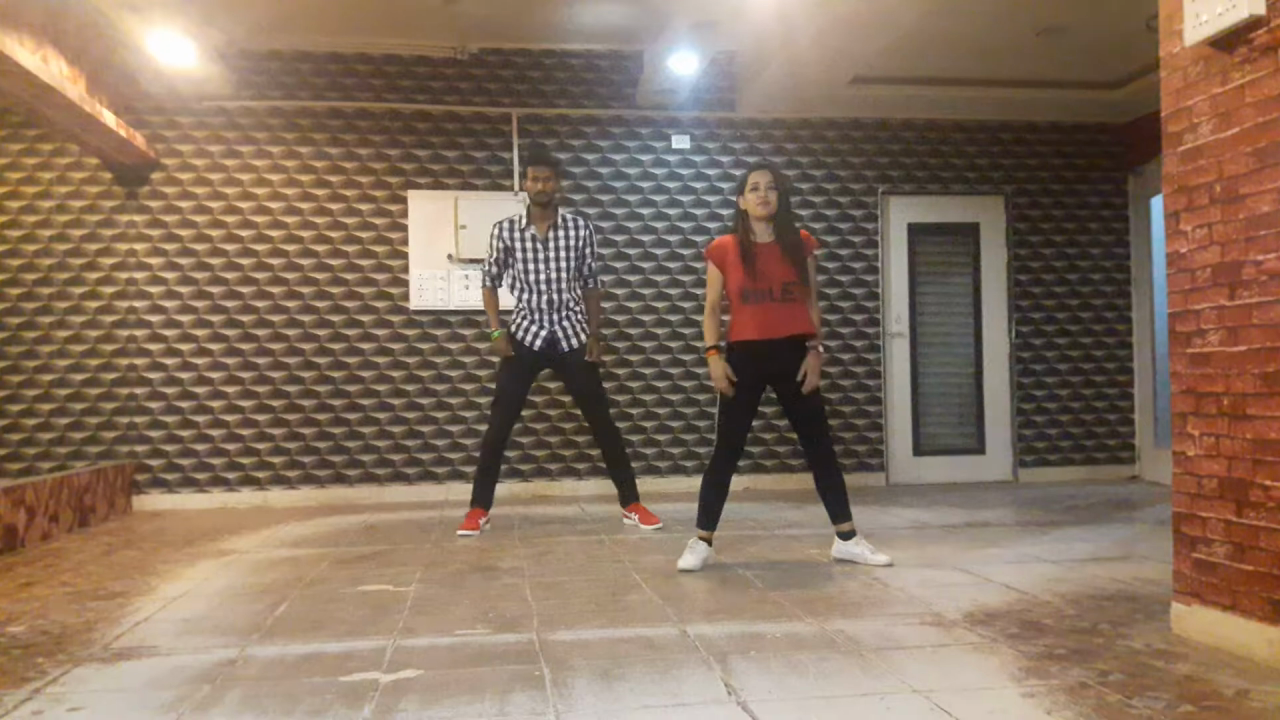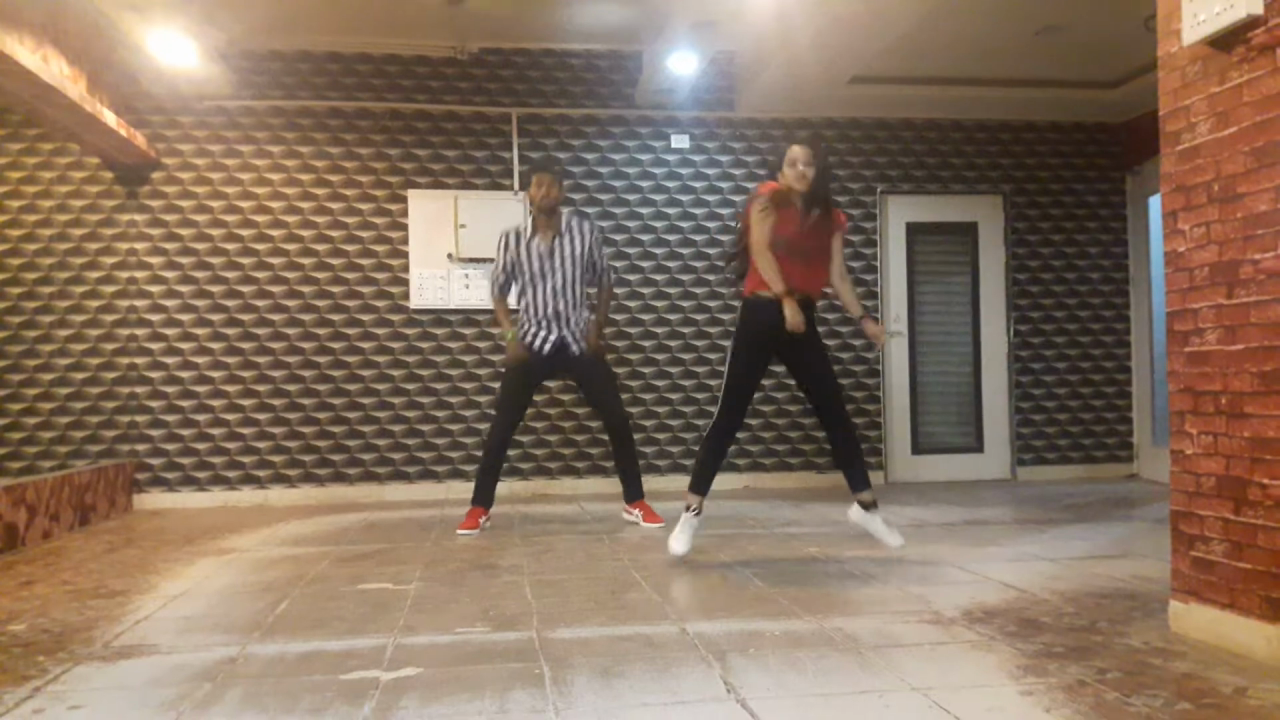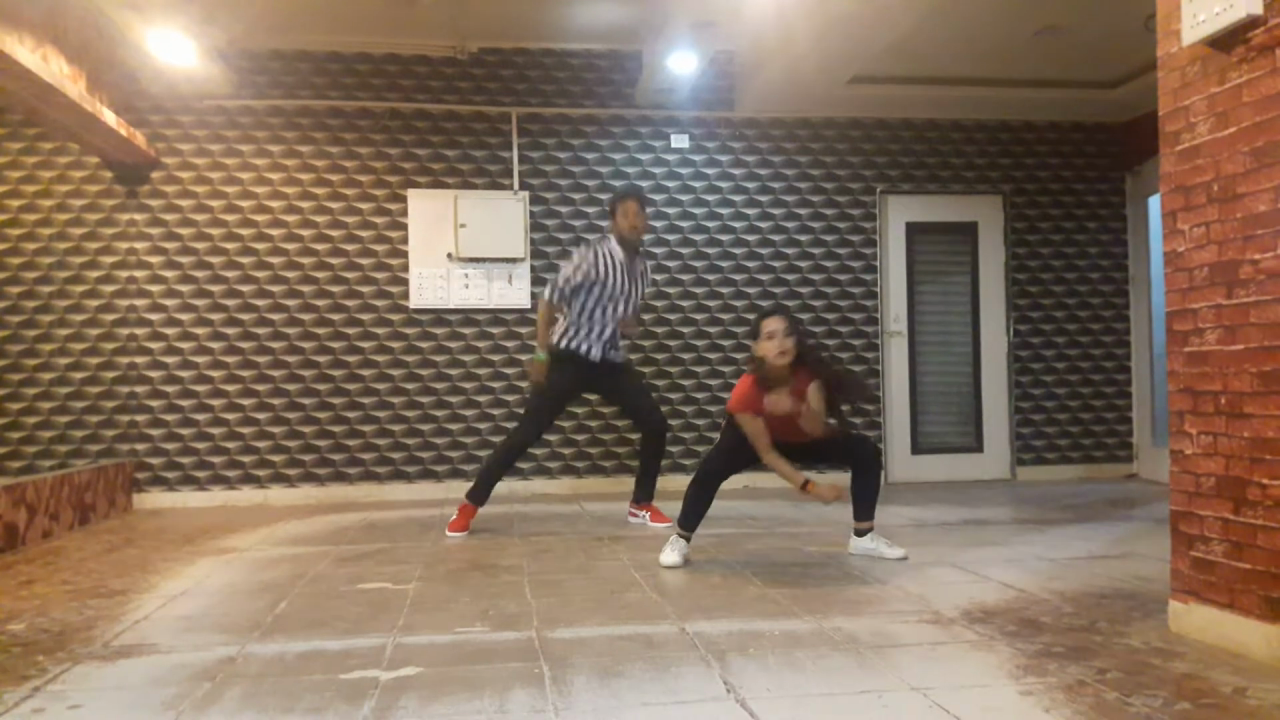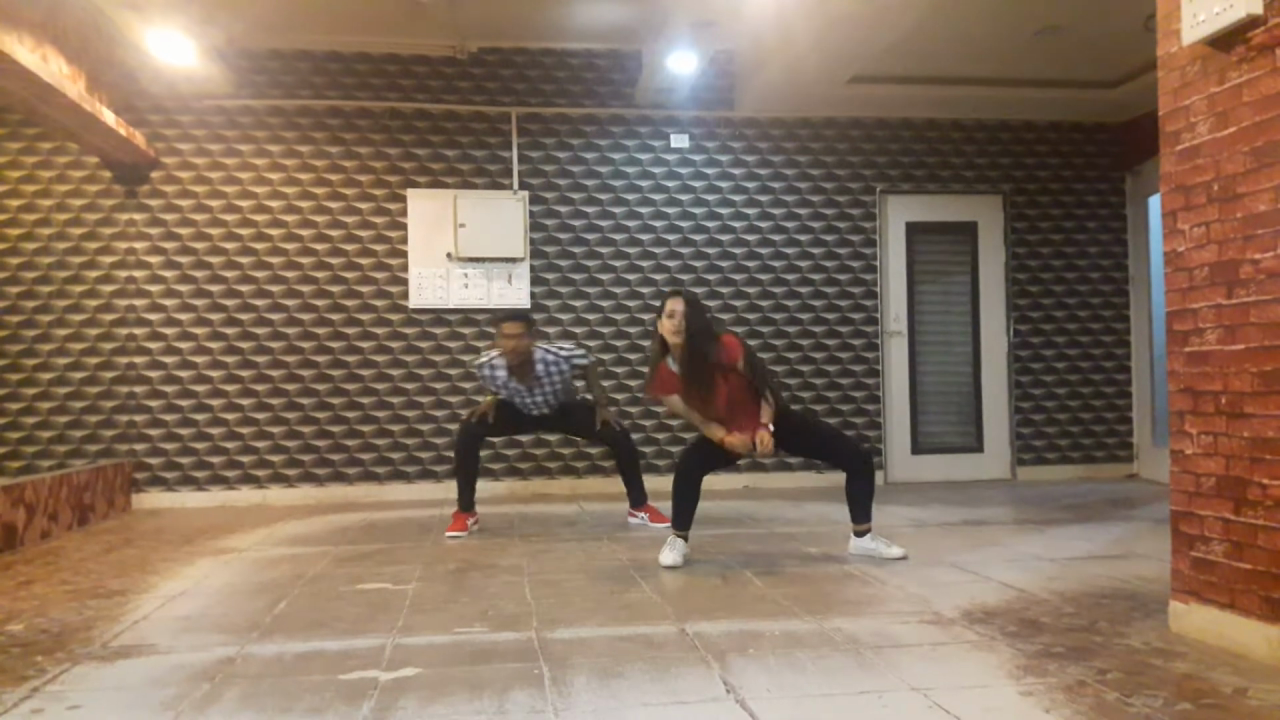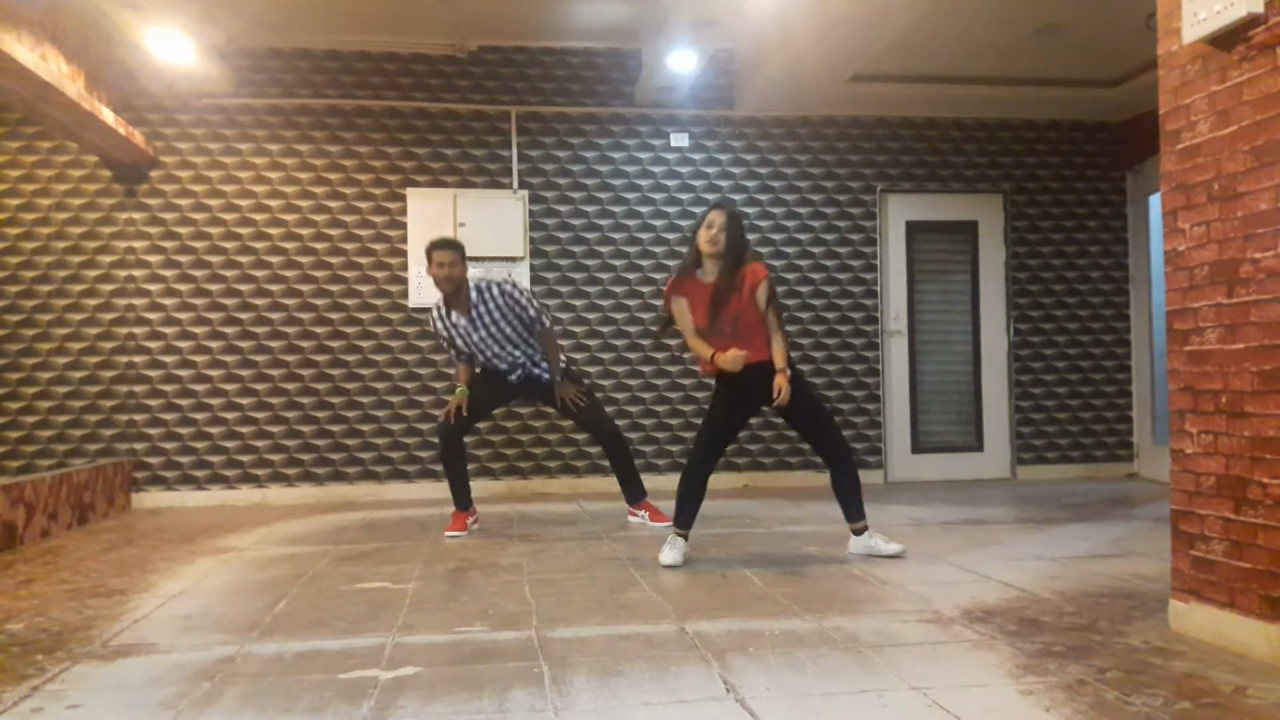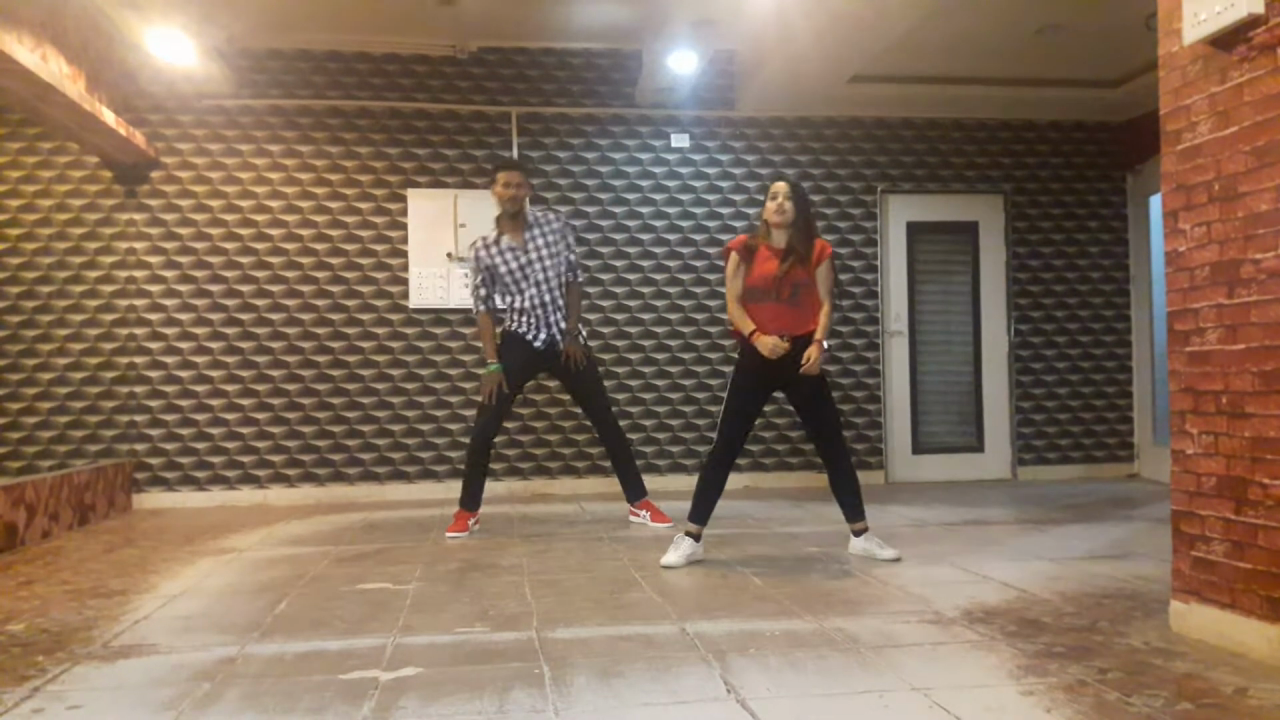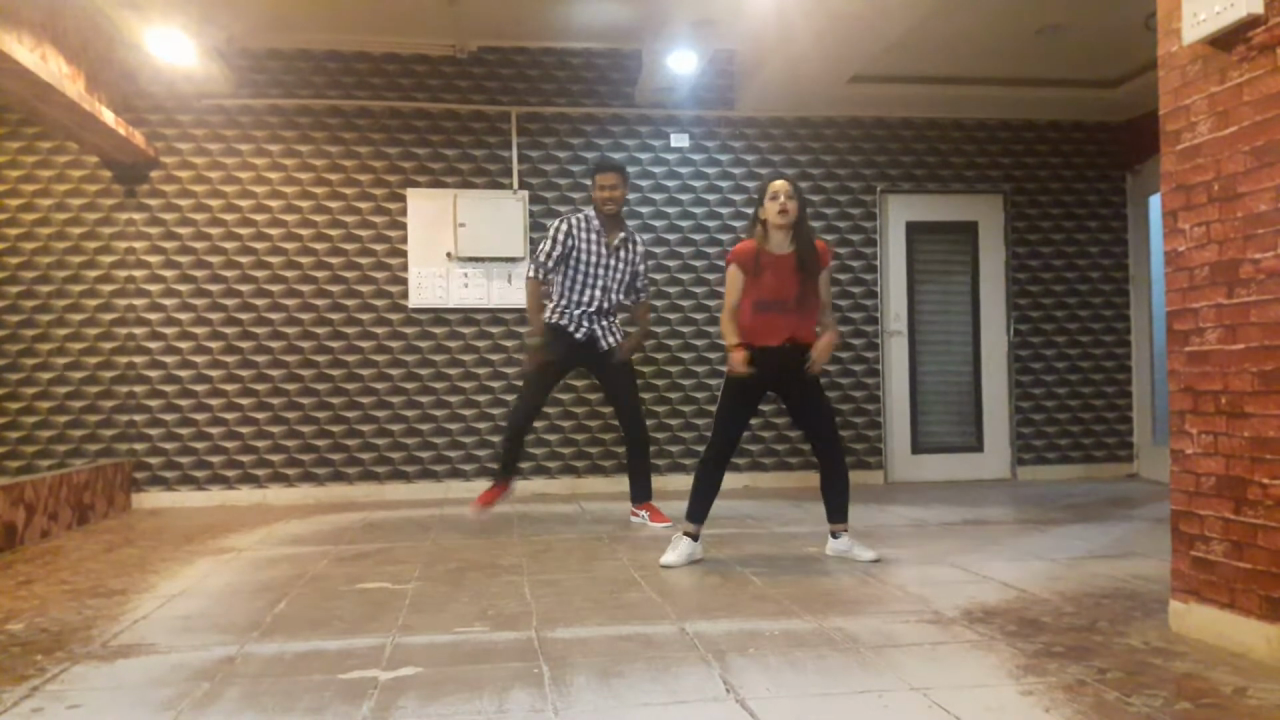
dt=0.5s
person 1, frame 1
left shoulder: (801, 244)
right shoulder: (723, 250)
left elbow: (811, 303)
right elbow: (712, 310)
left wrist: (816, 350)
right wrist: (713, 353)
left hip: (793, 354)
right hip: (744, 356)
left knee: (819, 446)
right knee: (726, 452)
left ankle: (847, 539)
right ankle: (702, 542)
person 1, frame 2
left shoulder: (829, 217)
right shoulder: (768, 198)
left elbow: (837, 276)
right elbow: (759, 250)
left wrist: (863, 318)
right wrist: (786, 300)
left hip: (802, 321)
right hip: (760, 315)
left knee: (834, 413)
right knee: (730, 417)
left ankle: (866, 507)
right ankle: (692, 512)
person 1, frame 3
left shoulder: (810, 371)
right shoulder: (747, 391)
left elbow: (820, 429)
right elbow: (766, 452)
left wrist: (802, 412)
right wrist: (807, 485)
left hip: (799, 439)
right hip: (749, 439)
left knee: (866, 453)
right knee: (712, 469)
left ankle: (863, 536)
right ankle: (681, 540)
person 1, frame 4
left shoulder: (725, 348)
right shoulder: (662, 378)
left elbow: (764, 386)
right elbow: (699, 421)
left wrist: (767, 428)
right wrist: (726, 439)
left hip: (771, 420)
right hip: (723, 434)
left knee: (857, 458)
right knee: (689, 465)
left ankle: (862, 537)
right ankle: (678, 540)
person 1, frame 5
left shoulder: (752, 276)
right shoulder: (680, 288)
left elbow: (773, 327)
right elbow: (692, 338)
left wrist: (781, 372)
right wrist: (716, 357)
left hip: (774, 374)
right hip: (732, 381)
left knee: (836, 448)
right knee: (701, 455)
left ankle: (861, 535)
right ankle: (678, 538)
person 1, frame 6
left shoulder: (816, 251)
right shoulder: (744, 249)
left elbow: (824, 303)
right elbow: (733, 304)
left wrist: (817, 344)
right wrist: (757, 337)
left hip: (800, 354)
right hip: (756, 356)
left knee: (833, 445)
right knee: (726, 446)
left ankle: (861, 535)
right ankle: (689, 538)
person 1, frame 7
left shoulder: (815, 255)
right shoulder: (745, 255)
left elbow: (823, 309)
right elbow: (729, 311)
left wrist: (827, 337)
right wrist: (734, 348)
left hip: (797, 360)
right hip: (753, 359)
left knee: (831, 446)
right knee: (719, 449)
left ankle: (840, 537)
right ankle: (689, 538)
person 2, frame 1
left shoulder: (580, 228)
right shoulder: (505, 230)
left elbow: (591, 284)
right elbow: (490, 282)
left wrist: (595, 334)
right wrist: (496, 330)
left hip: (572, 337)
right hip: (525, 337)
left knee: (601, 420)
right knee: (500, 423)
left ankle: (631, 503)
right ankle: (479, 509)
person 2, frame 2
left shoulder: (584, 230)
right shoulder: (511, 240)
left elbow: (604, 279)
right elbow: (499, 292)
left wrist: (598, 326)
right wrist: (510, 334)
left hip: (579, 342)
right hip: (534, 343)
left knee: (617, 419)
right knee: (503, 425)
left ankle: (635, 502)
right ankle: (480, 507)
person 2, frame 3
left shoulder: (642, 268)
right shoulder: (592, 256)
right elbow: (550, 302)
left wrist: (629, 327)
right wrist: (542, 354)
left hip: (610, 362)
right hip: (570, 359)
left knee: (654, 423)
right knee: (530, 430)
left ankle: (641, 505)
right ankle: (471, 504)
person 2, frame 4
left shoulder: (560, 356)
right shoulder: (487, 366)
left elbow: (589, 366)
left wrist: (602, 406)
right wrist: (491, 400)
left hip: (565, 409)
right hip: (519, 411)
left knee: (618, 436)
right knee: (469, 432)
left ankle: (639, 507)
right ankle: (465, 512)
person 2, frame 5
left shoulder: (501, 292)
right shoulder: (440, 318)
left elbow: (544, 327)
right elbow: (464, 357)
left wrist: (559, 379)
right wrist: (462, 389)
left hip: (543, 369)
right hip: (499, 375)
left knee: (606, 430)
right knee: (450, 427)
left ankle: (638, 503)
right ankle: (464, 511)
person 2, frame 6
left shoulder: (554, 225)
right shoulder: (483, 248)
left elbow: (572, 282)
right elbow: (484, 308)
left wrist: (572, 334)
right wrist: (492, 363)
left hip: (564, 338)
right hip: (520, 340)
left knee: (605, 419)
right knee: (486, 425)
left ankle: (639, 502)
right ankle: (467, 511)
person 2, frame 7
left shoulder: (634, 243)
right shoulder: (570, 226)
left elbow: (639, 297)
right elbow: (537, 278)
left wrist: (641, 332)
right wrist: (537, 336)
left hip: (605, 337)
right hip: (561, 332)
left knee: (634, 419)
right knee: (525, 411)
left ankle: (643, 503)
right ankle: (502, 482)
